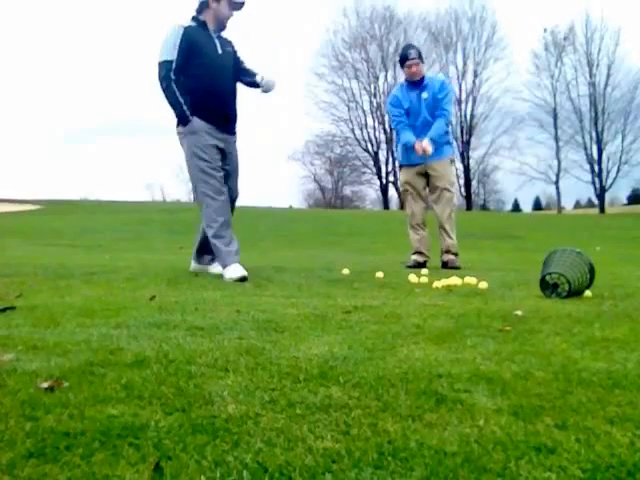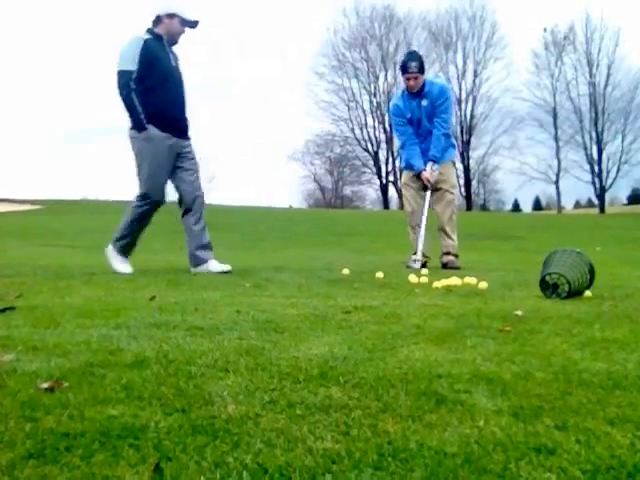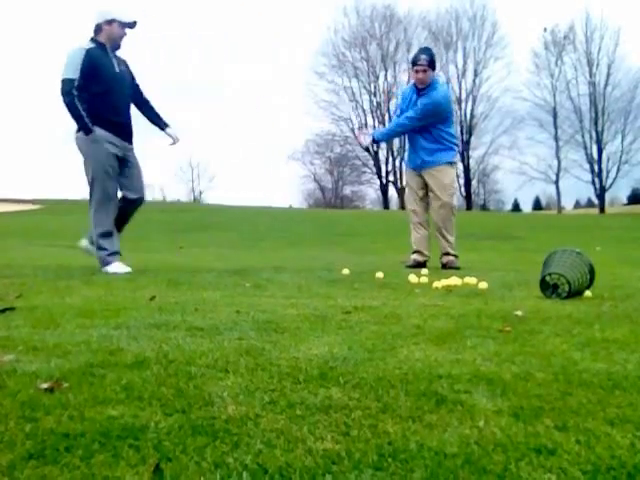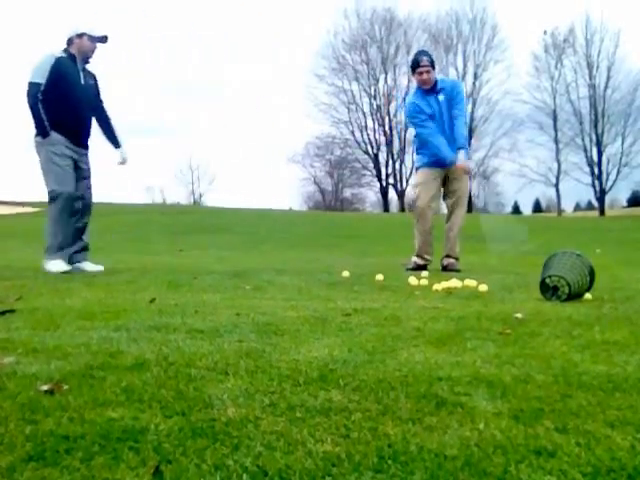
dt=0.5s
person 1, frame 1
left shoulder: (226, 46)
right shoulder: (183, 34)
left elbow: (242, 72)
right elbow: (167, 76)
left wrist: (261, 80)
right wrist: (186, 118)
left hip: (226, 131)
right hip: (198, 129)
left knee: (227, 195)
right knee: (213, 194)
left ankle: (204, 257)
right ankle: (230, 261)
person 1, frame 2
left shoulder: (171, 55)
right shoulder: (140, 45)
right elbow: (126, 86)
left wrist: (185, 131)
right wrist: (142, 126)
left hip: (179, 138)
right hip: (153, 135)
left knee: (193, 196)
right knee: (152, 195)
left ankle: (202, 258)
right ankle: (118, 248)
person 1, frame 3
left shoulder: (121, 64)
right shoulder: (84, 55)
left elbow: (138, 98)
right elbow: (69, 93)
left wrist: (164, 126)
right wrist: (88, 129)
left hip: (123, 141)
right hip: (98, 139)
left knee: (134, 195)
right knee: (104, 198)
left ankle: (96, 240)
right ankle: (109, 257)
person 1, frame 4
left shoulder: (90, 77)
right shoulder: (52, 63)
left elbow: (99, 112)
right elbow: (34, 97)
left wrist: (117, 145)
right wrist: (46, 133)
left hip: (80, 147)
right hip: (55, 143)
left knee: (82, 202)
right knee: (63, 193)
left ankle: (77, 257)
right ankle: (55, 255)
person 2, frame 1
left shoulder: (441, 85)
right shoulder: (396, 96)
left elbow: (443, 117)
right elbow: (400, 127)
left wrist: (430, 140)
right wrist: (414, 144)
left hip: (439, 155)
right hip: (410, 160)
left knee: (445, 206)
right knee: (413, 210)
left ankle: (449, 253)
right ankle: (419, 254)
person 2, frame 2
left shoulder: (441, 90)
right shoulder: (397, 104)
left elbow: (441, 128)
right elbow: (407, 140)
left wrist: (433, 162)
right wrist: (421, 168)
left hip: (441, 159)
right hip: (412, 164)
left knee: (446, 208)
right knee: (414, 211)
left ankle: (449, 254)
right ankle: (420, 254)
person 2, frame 3
left shoulder: (439, 96)
right shoulder: (407, 93)
left elbow: (407, 123)
right elbow: (400, 122)
left wrist: (375, 137)
right wrist: (376, 134)
left hip: (440, 160)
right hip: (415, 161)
left knee: (443, 208)
right knee: (415, 209)
left ankle: (448, 255)
right ankle: (419, 254)
person 2, frame 4
left shoulder: (453, 87)
right shoulder: (413, 103)
left elbow: (459, 121)
right elbow: (429, 134)
left wrist: (461, 151)
right wrist: (451, 159)
left hip: (458, 162)
right hip: (428, 163)
left knee: (456, 211)
right knee: (423, 209)
left ankle: (450, 257)
right ankle: (421, 257)
